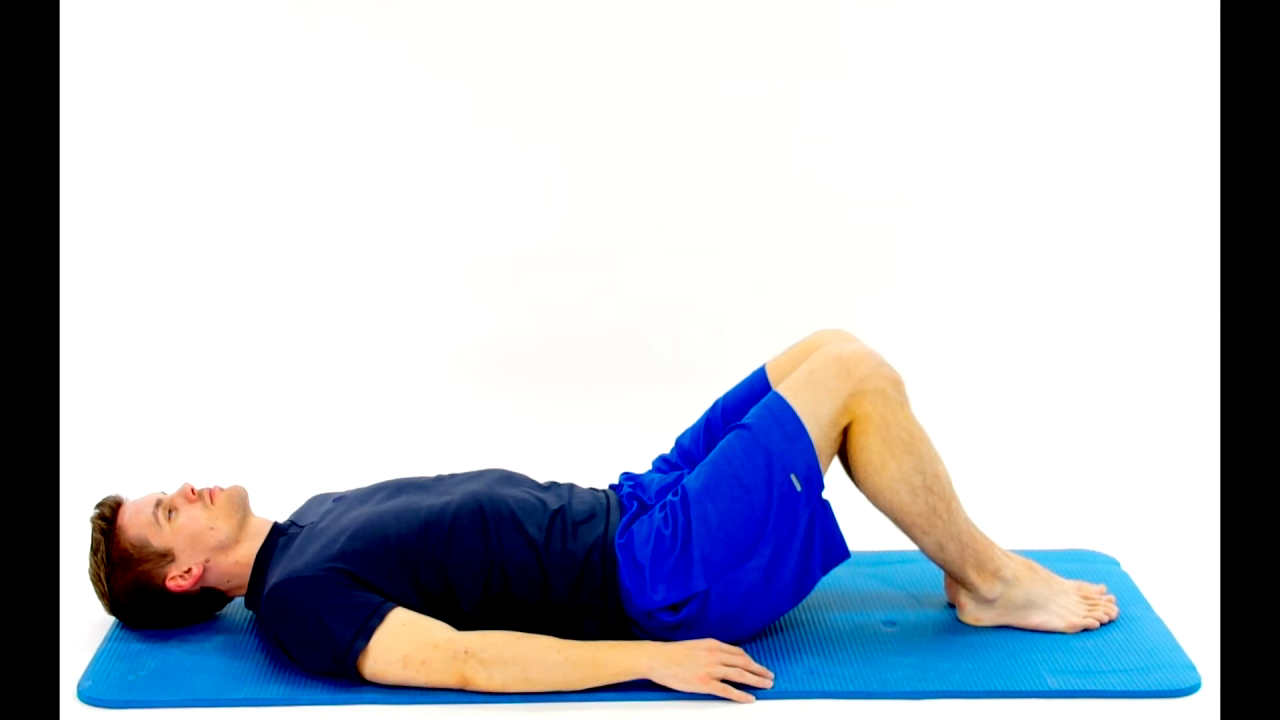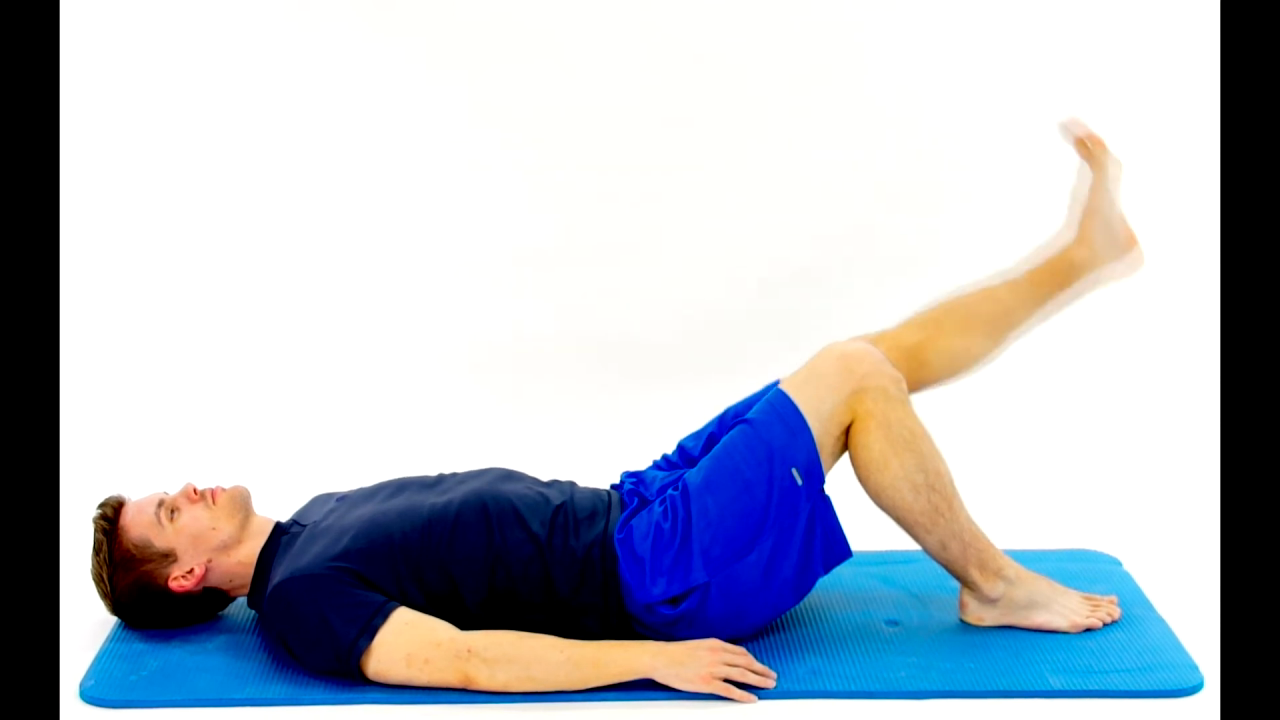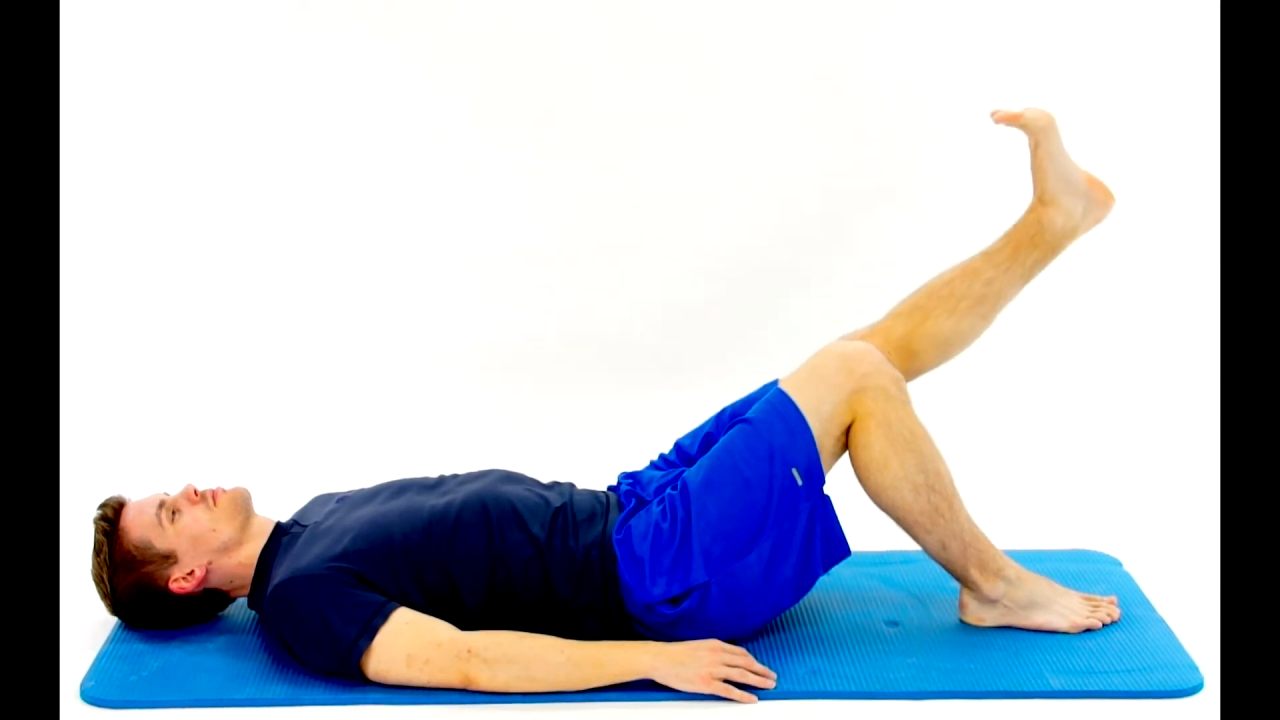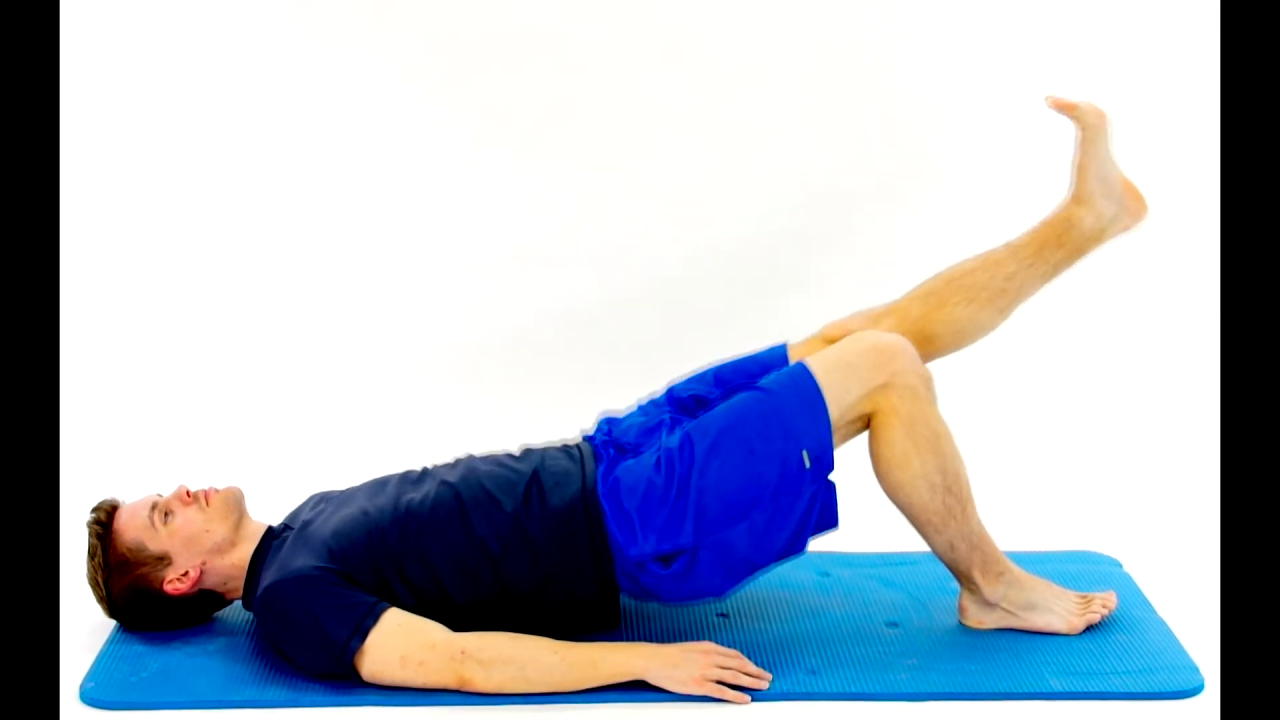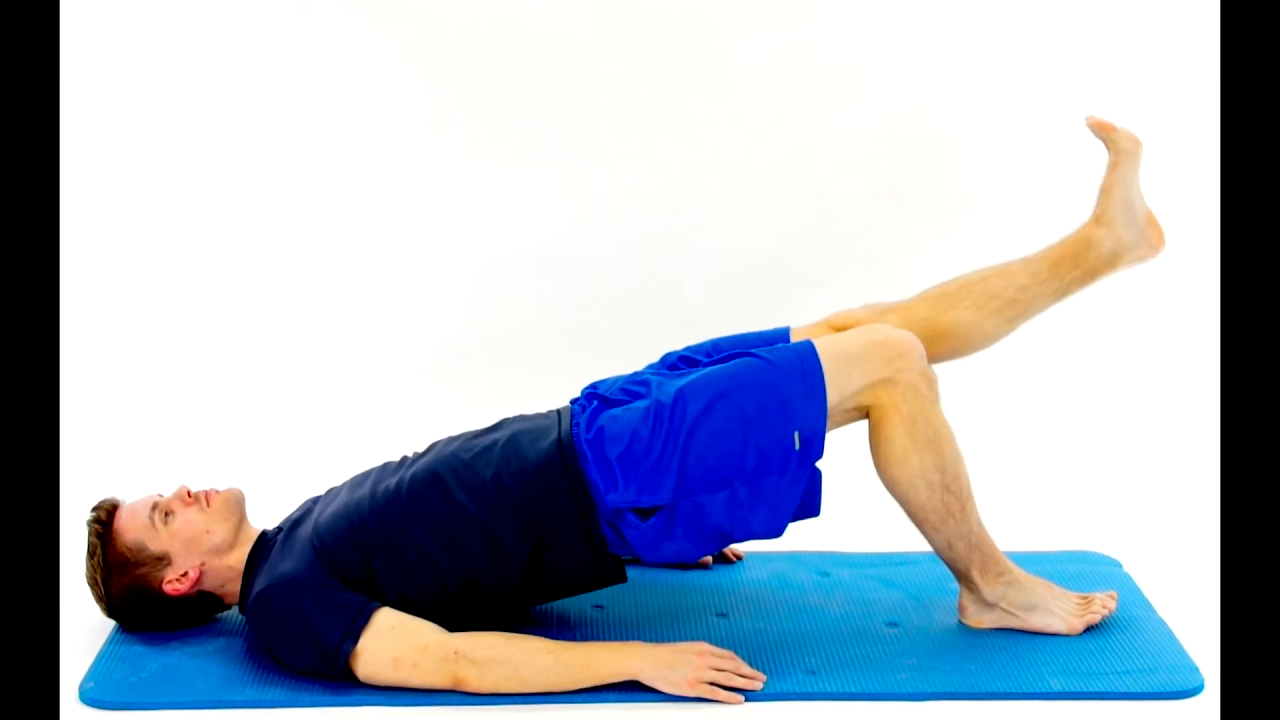
dt=1s
person 1, frame 1
left shoulder: (317, 521)
right shoulder: (300, 603)
right elbow: (465, 661)
right wrist: (651, 657)
left hip: (628, 514)
right hip: (660, 579)
left knee: (831, 352)
right knee: (858, 375)
left ankle: (978, 566)
right ankle: (989, 585)
person 1, frame 2
left shoulder: (320, 523)
right shoulder: (301, 599)
right elbow: (466, 661)
right wrist: (649, 657)
left hip: (632, 512)
right hip: (656, 577)
left knee: (870, 362)
right knee: (854, 373)
left ankle: (1081, 251)
right ankle: (995, 590)
person 1, frame 3
left shoulder: (323, 521)
right shoulder: (302, 601)
right elbow: (467, 662)
right wrist: (651, 657)
left hip: (631, 515)
right hip: (663, 576)
left knee: (866, 357)
right knee: (855, 372)
left ankle: (1053, 215)
right ankle: (994, 587)
person 1, frame 4
left shoulder: (313, 525)
right shoulder: (292, 603)
right elbow: (458, 665)
right wrist: (644, 661)
left hip: (613, 468)
right hip: (631, 519)
left knee: (858, 344)
right knee: (887, 369)
left ankle: (1084, 215)
right ankle: (996, 591)
person 1, frame 5
left shoulder: (308, 529)
right shoulder: (284, 607)
right elbow: (453, 662)
right wrist: (640, 658)
left hip: (597, 436)
right hip: (614, 480)
left knee: (858, 334)
right knee: (891, 363)
left ankle: (1104, 237)
right ankle: (996, 591)
